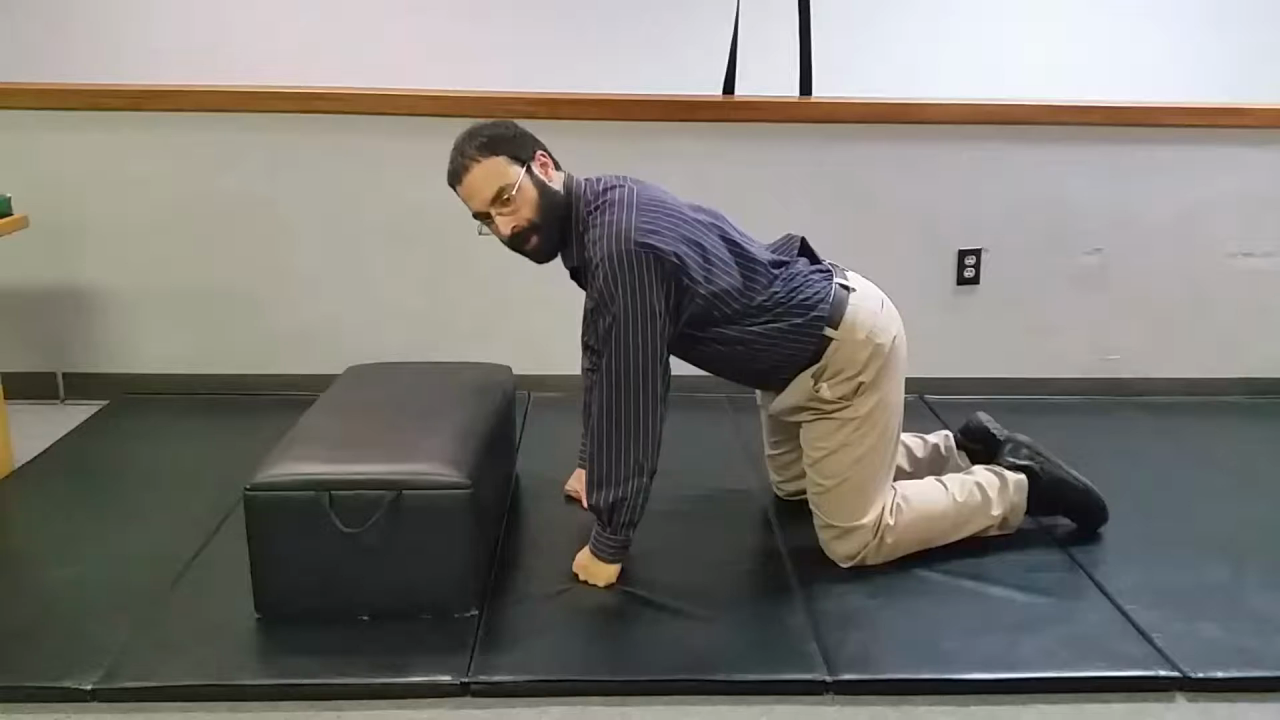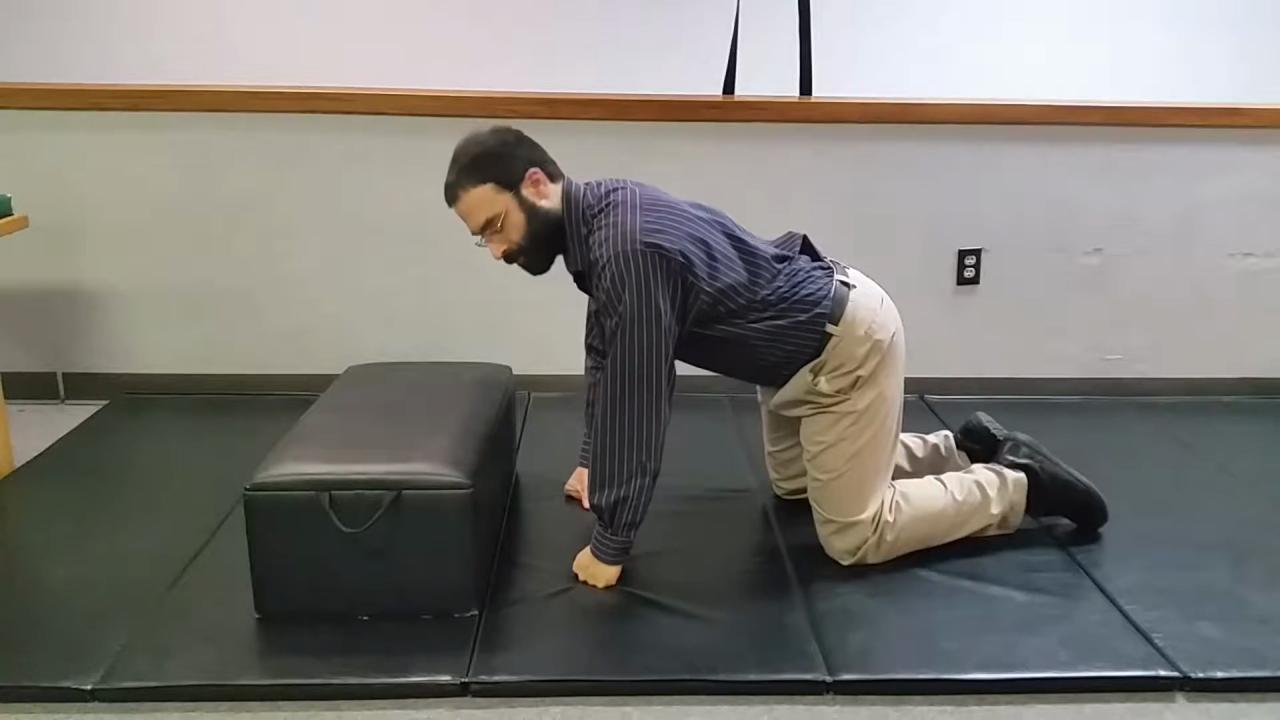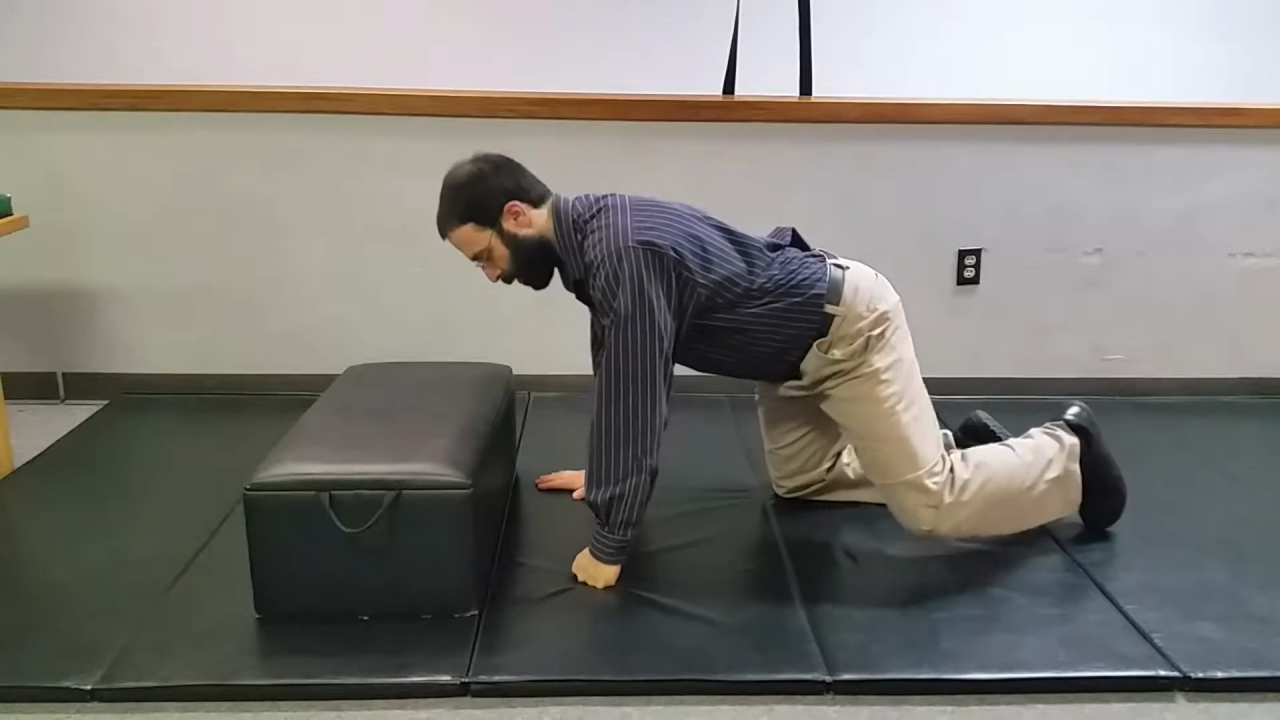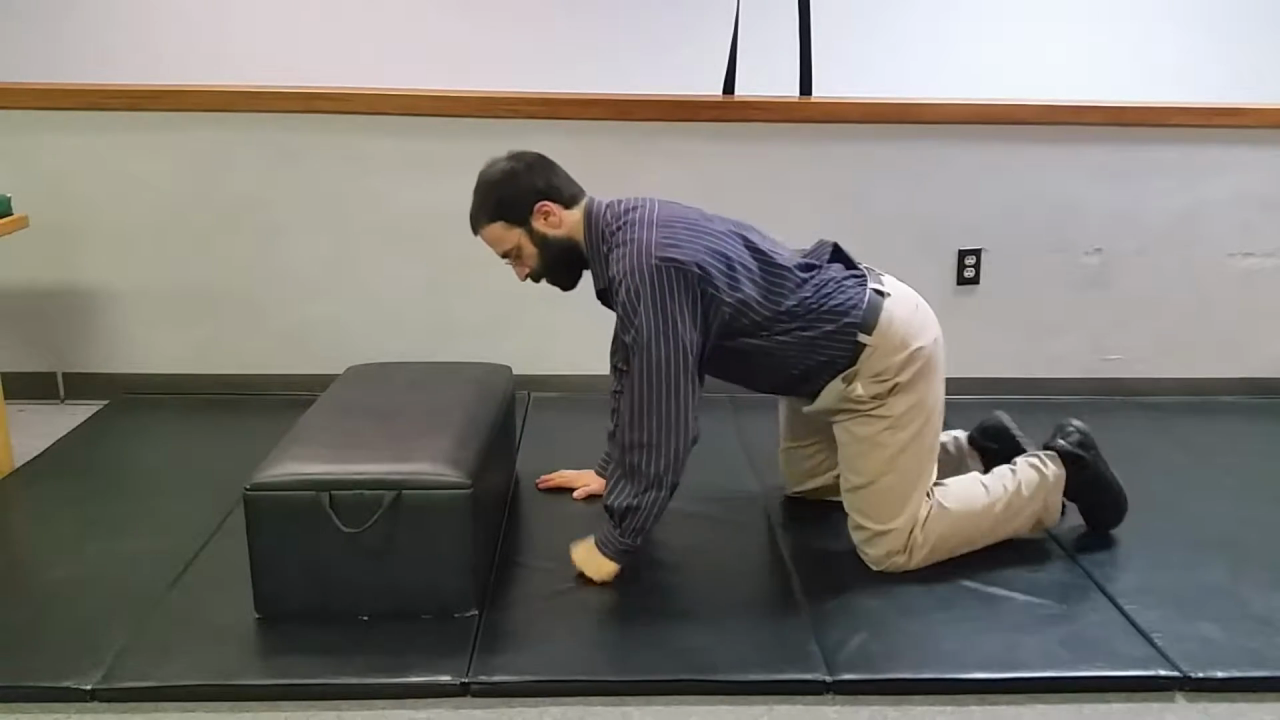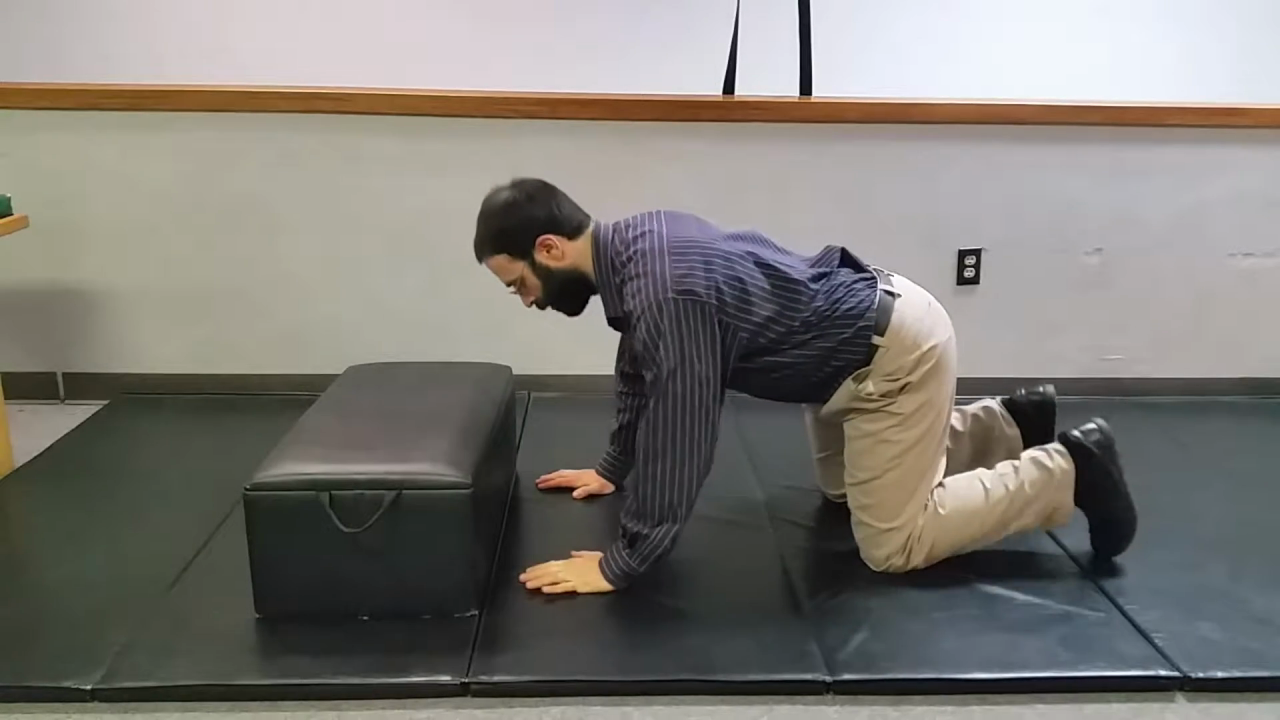
dt=0.5s
person 1, frame 1
left shoulder: (622, 244)
right shoulder: (599, 210)
left elbow: (633, 399)
right elbow: (602, 358)
left wrist: (608, 545)
right wrist: (591, 462)
left hip: (846, 345)
right hip: (812, 334)
left knee: (853, 537)
right knee: (795, 484)
left ankle: (1021, 484)
right ankle: (968, 449)
person 1, frame 2
left shoulder: (627, 246)
right shoulder: (601, 214)
left elbow: (636, 397)
right elbow: (606, 358)
left wrist: (610, 546)
right wrist: (594, 461)
left hip: (846, 342)
right hip: (809, 335)
left knee: (853, 535)
right knee: (794, 483)
left ankle: (1018, 483)
right ankle: (965, 450)
person 1, frame 3
left shoulder: (620, 250)
right shoulder: (592, 230)
left elbow: (636, 398)
right elbow: (617, 374)
left wrist: (608, 545)
right wrist: (601, 473)
left hip: (849, 324)
right hip: (801, 337)
left knee: (930, 500)
right knee: (801, 482)
left ankle: (1065, 447)
right ankle: (960, 445)
person 1, frame 4
left shoulder: (648, 264)
right shoulder: (627, 230)
left elbow: (665, 418)
right elbow: (635, 375)
left wrist: (614, 545)
right wrist: (611, 471)
left hip: (883, 349)
right hip: (846, 332)
left knee: (892, 544)
right knee: (807, 483)
left ankle: (1057, 470)
right ankle: (976, 452)
person 1, frame 5
left shoulder: (667, 295)
right shoulder: (634, 243)
left elbow: (679, 441)
right elbow: (639, 381)
left wrist: (617, 567)
right wrist: (611, 470)
left hip: (898, 351)
right hip: (865, 327)
left knee: (893, 544)
right knee: (845, 487)
left ankle: (1066, 466)
right ankle: (1013, 423)
